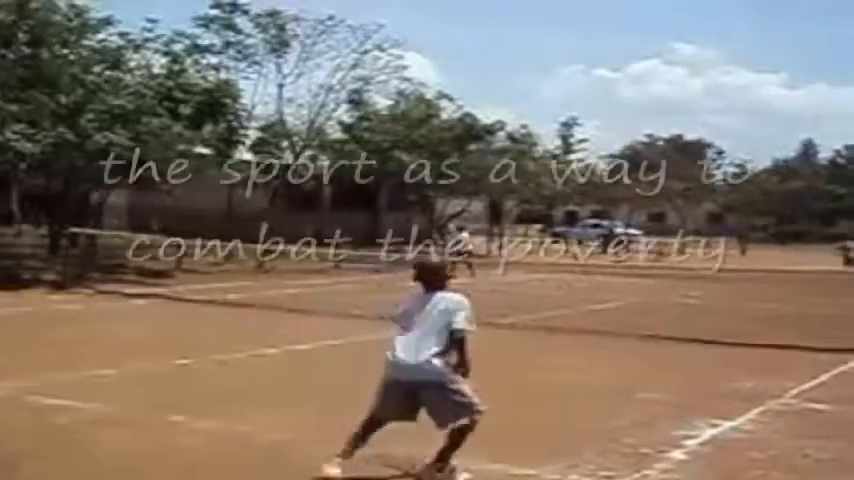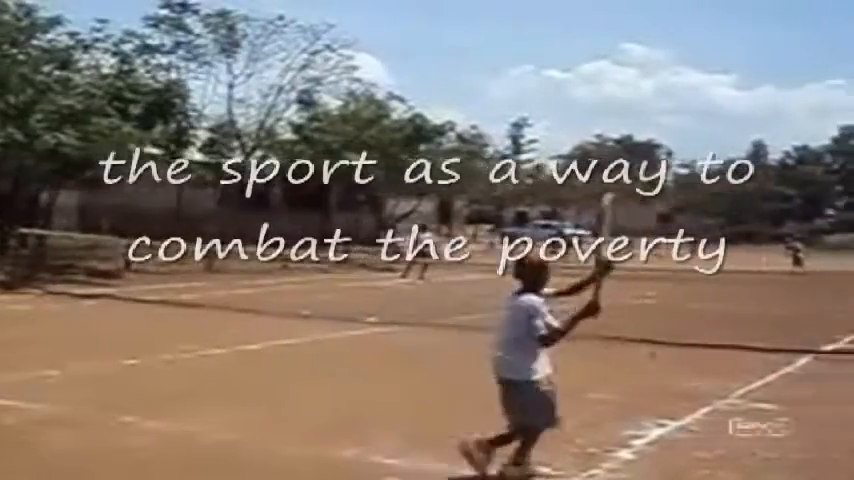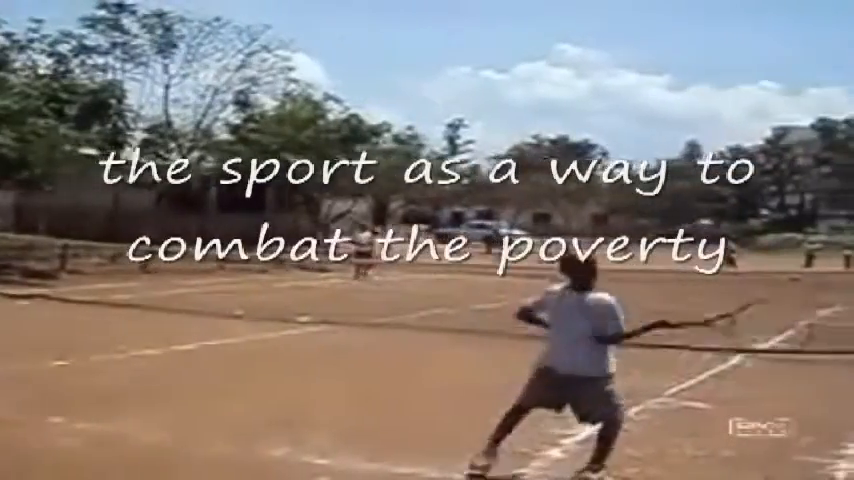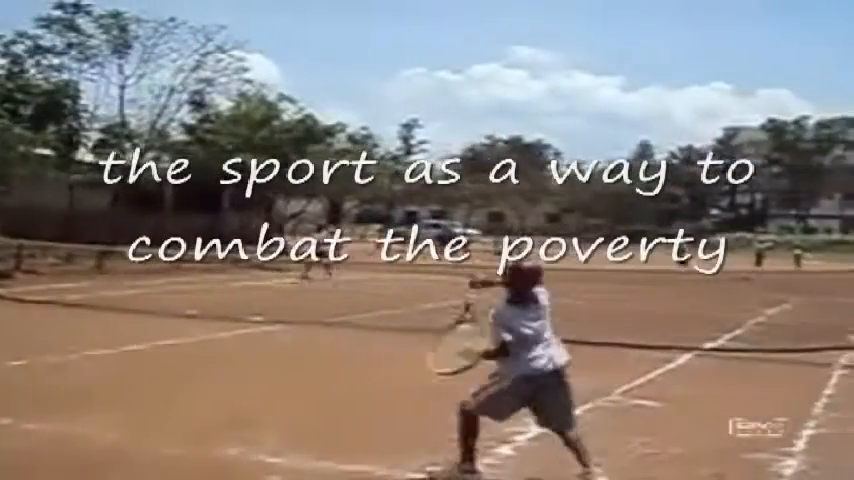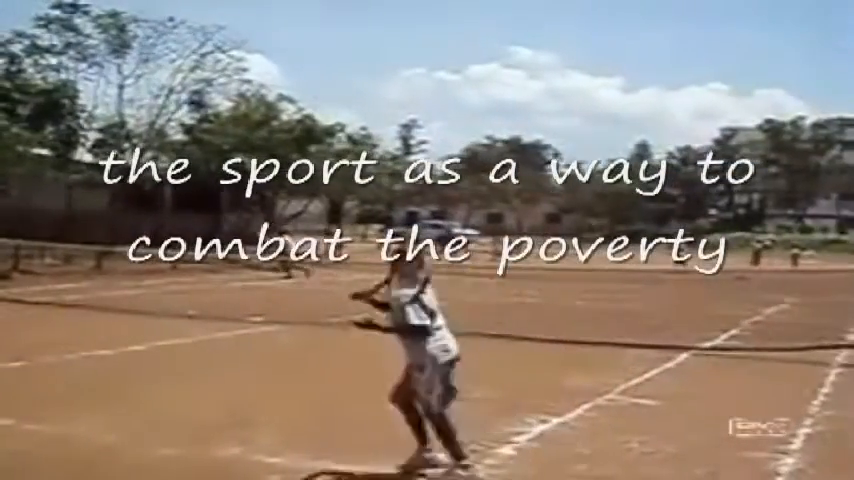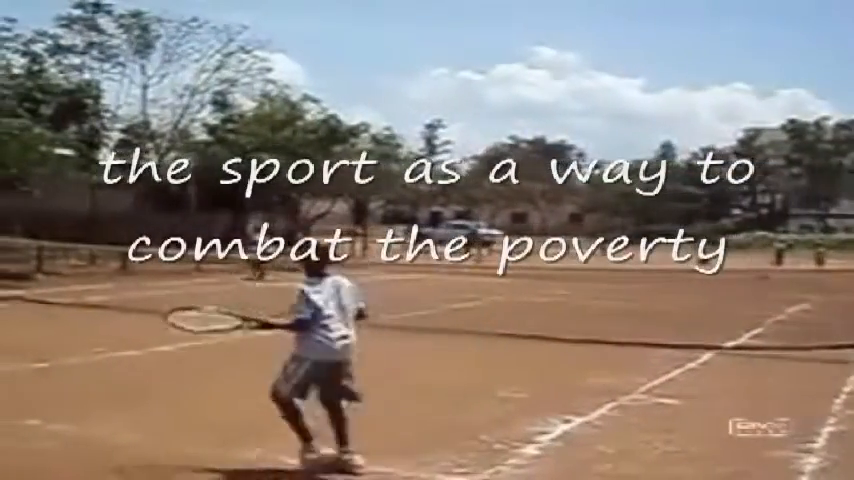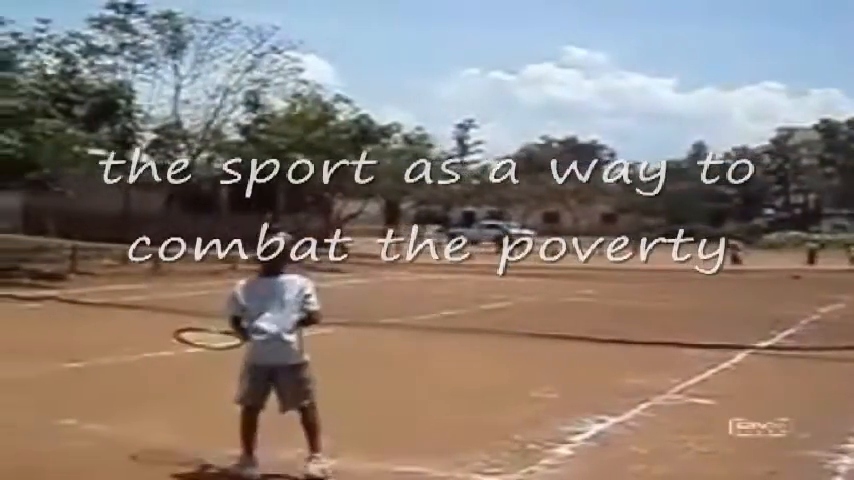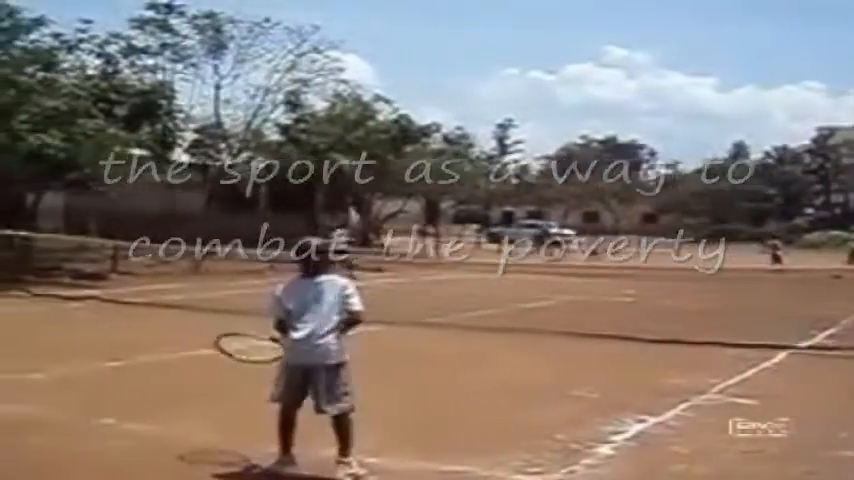
dt=0.5s
person 1, frame 1
left shoulder: (412, 300)
right shoulder: (458, 302)
right elbow: (458, 337)
right wrist: (463, 363)
left hip: (398, 368)
right hip: (433, 371)
left knee: (377, 419)
right knee: (470, 416)
left ankle: (340, 462)
person 1, frame 2
left shoulder: (522, 297)
right shoulder: (533, 304)
left elbow: (564, 292)
right elbow: (547, 339)
left wrist: (595, 277)
right wrist: (582, 314)
left hip: (512, 369)
right hip: (521, 373)
left knee: (541, 418)
right knee: (541, 422)
right ankle: (483, 446)
person 1, frame 3
left shoulder: (554, 294)
right shoulder: (604, 303)
left elbow: (523, 314)
right elbow: (612, 339)
right wrist: (649, 327)
left hip: (552, 366)
right hip: (591, 371)
left knee: (522, 406)
right knee: (613, 420)
left ankle: (488, 453)
person 1, frame 4
left shoulder: (501, 314)
right shoulder: (541, 296)
left elbow: (503, 351)
right elbow: (526, 286)
left wrist: (480, 354)
right wrist: (489, 282)
left hip: (518, 373)
right hip: (553, 369)
left knee: (468, 410)
right knee: (564, 426)
person 1, frame 5
left shoulder: (403, 293)
right shoulder: (417, 284)
left elbow: (417, 329)
right elbow: (398, 310)
left wrist: (380, 327)
right wrist: (371, 299)
left hip: (432, 357)
right hip: (433, 354)
left knee: (434, 411)
right knee: (402, 398)
left ankle: (462, 464)
right ankle: (425, 451)
person 1, frame 6
left shoulder: (305, 289)
right shoulder: (345, 284)
left elbow: (302, 324)
right elbow: (361, 313)
left hip: (313, 354)
right hip: (341, 352)
left knee: (281, 395)
right knee: (333, 401)
left ankle: (309, 448)
right ankle: (347, 453)
person 1, frame 7
left shoulder: (245, 287)
right shoulder: (301, 284)
left elbow: (235, 322)
right elbow: (313, 317)
left hip: (258, 355)
right hip: (291, 354)
left knee: (250, 406)
right knee: (307, 406)
right ankle: (315, 459)
person 1, frame 8
left shoulder: (287, 289)
right shoulder: (342, 285)
left elbow: (280, 325)
right elbow: (357, 317)
right wrist: (338, 329)
left hip: (296, 355)
right hip: (329, 354)
left knee: (288, 406)
right knee: (340, 409)
left ankle: (285, 459)
